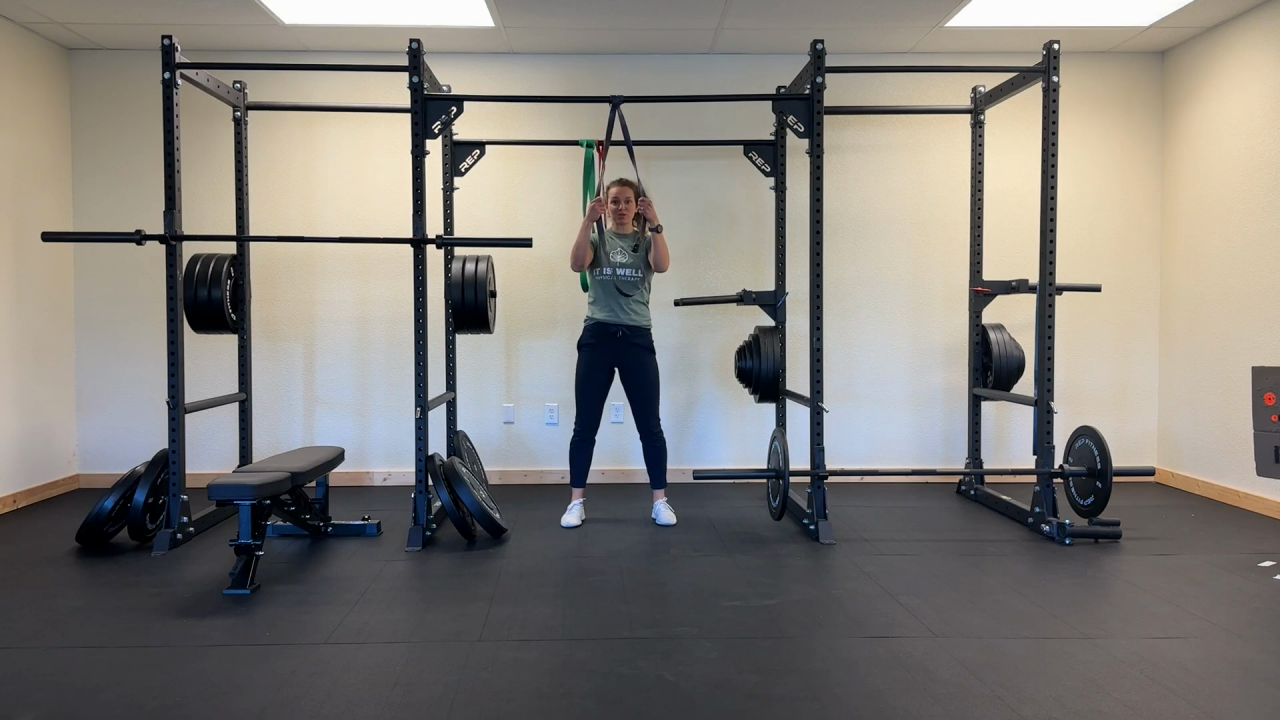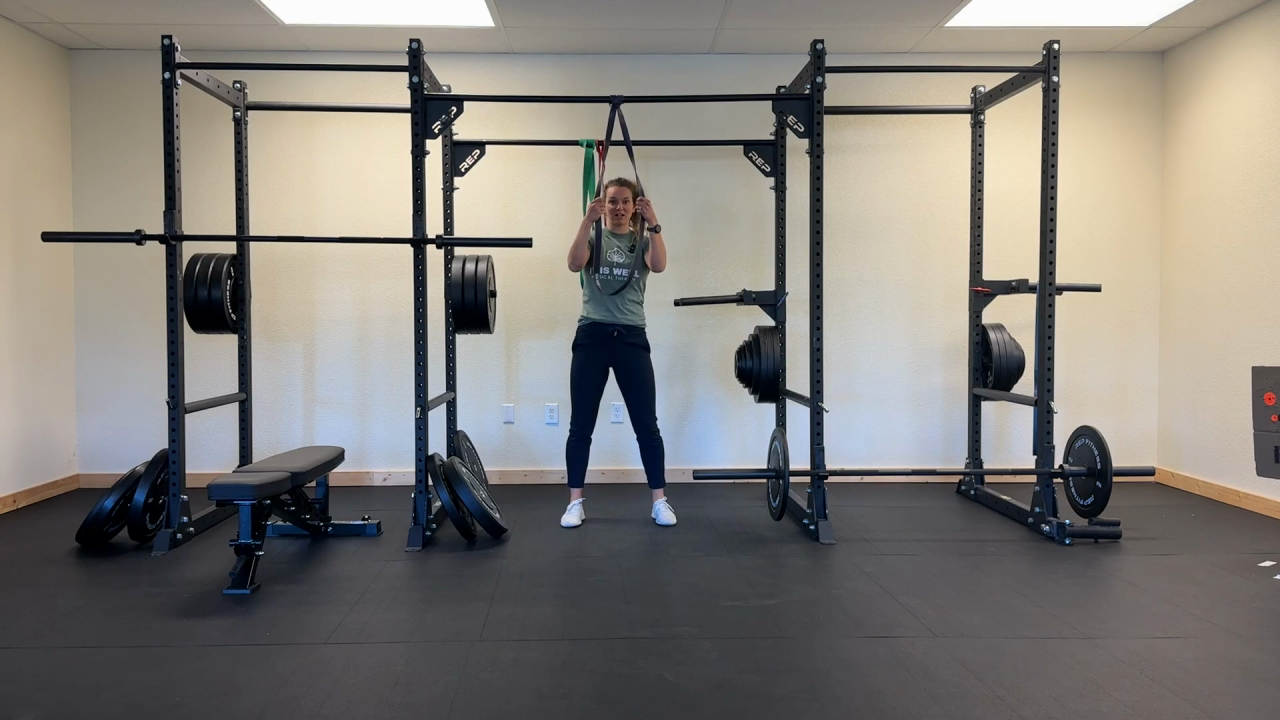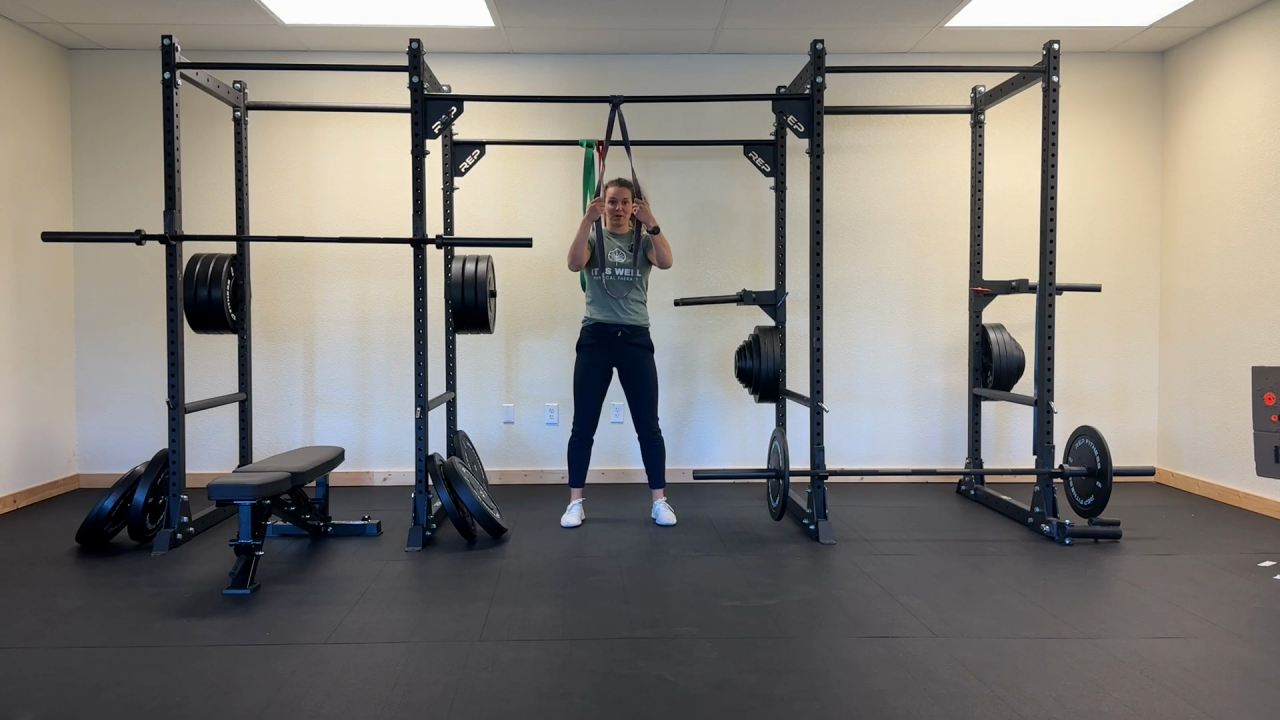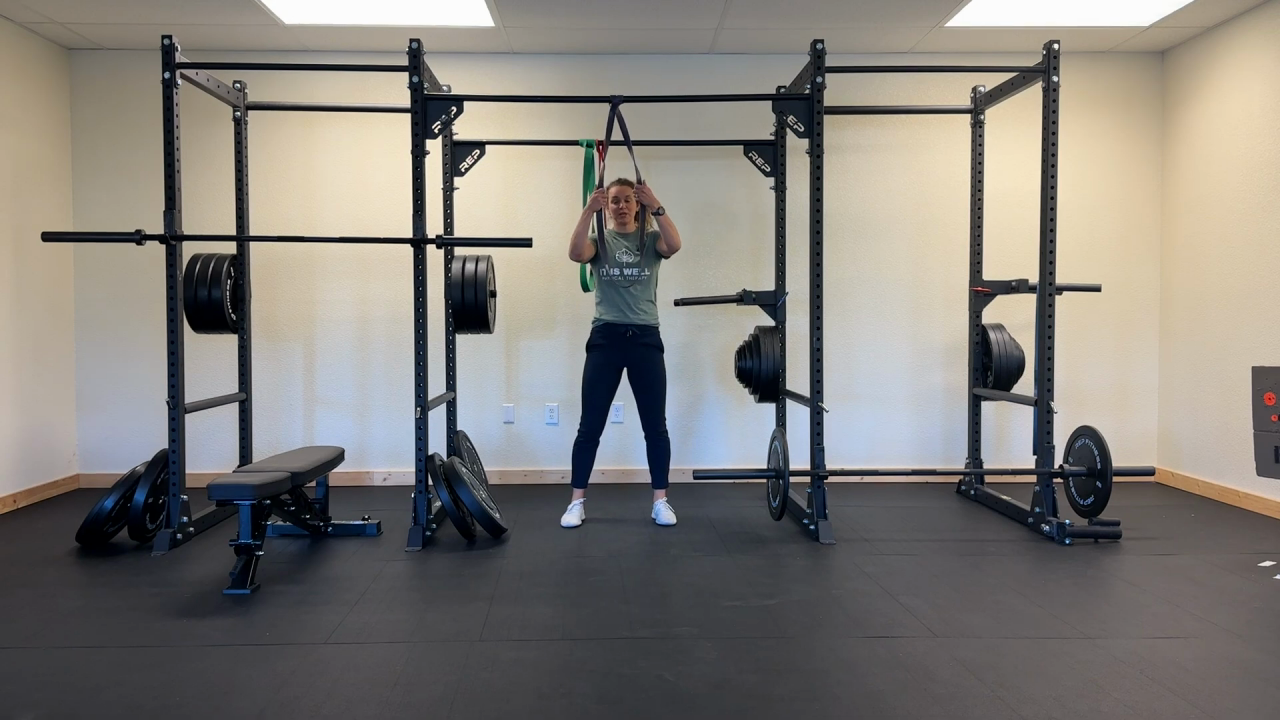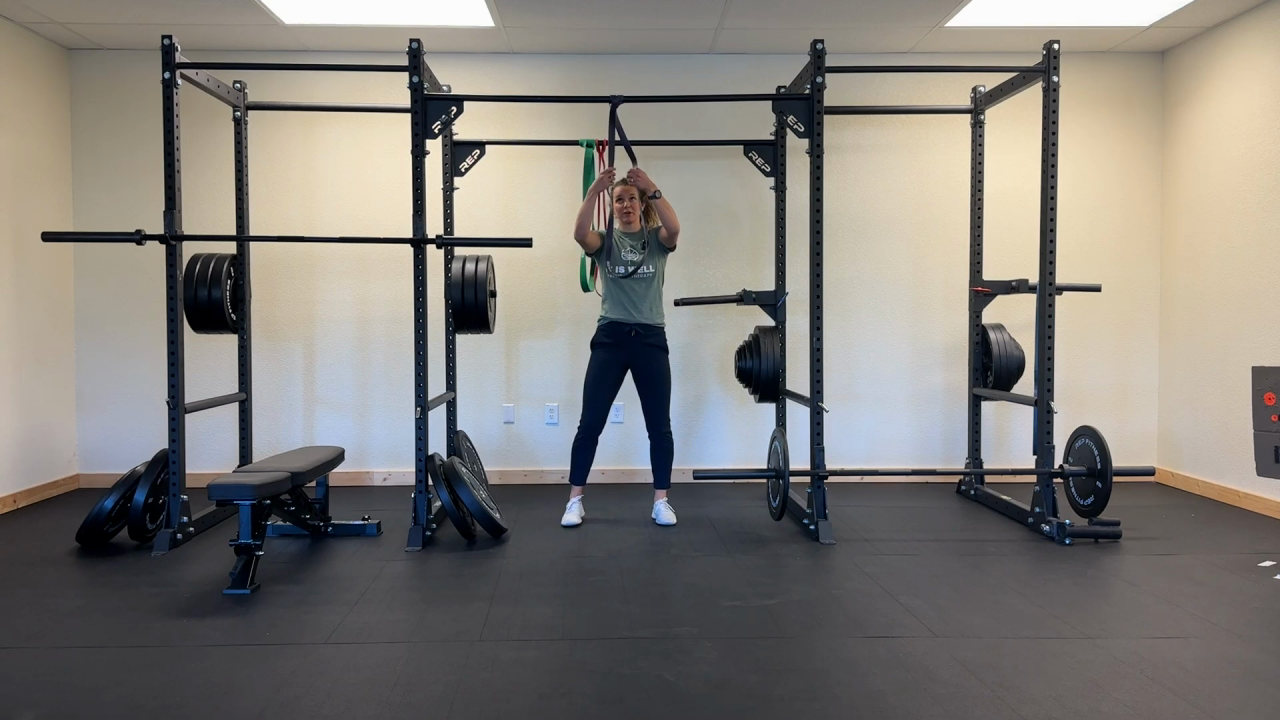
dt=0.2s
person 1, frame 1
left shoulder: (646, 240)
right shoulder: (597, 240)
left elbow: (662, 266)
right elbow: (577, 265)
left wrist: (655, 223)
right wrist: (588, 220)
left hip: (637, 339)
right hip: (597, 338)
left knee: (650, 426)
right knee: (585, 425)
left ankle: (660, 501)
right ankle: (576, 502)
person 1, frame 2
left shoulder: (642, 241)
right shoulder: (593, 238)
left elbow: (659, 266)
right elbow: (574, 264)
left wrist: (653, 223)
right wrist: (588, 221)
left hip: (632, 338)
right hip: (592, 337)
left knee: (646, 424)
right knee: (581, 425)
left ankle: (659, 501)
right ankle: (575, 502)
person 1, frame 3
left shoulder: (643, 240)
right shoulder: (593, 239)
left elbow: (666, 262)
right elbow: (574, 264)
left wrist: (651, 223)
right wrist: (588, 220)
left hip: (635, 338)
right hip: (595, 338)
left knee: (648, 425)
right knee: (583, 425)
left ankle: (659, 501)
right ankle: (576, 502)
person 1, frame 4
left shoulder: (650, 238)
right shoulder: (599, 240)
left elbow: (675, 245)
right elbow: (575, 254)
left wrist: (656, 207)
right wrist: (589, 211)
left hip: (645, 339)
right hip: (605, 338)
left knee: (655, 426)
right knee: (590, 425)
left ankle: (660, 501)
right ankle: (577, 502)
person 1, frame 5
left shoulder: (657, 239)
right shoulder: (605, 241)
left elbow: (675, 228)
right elbow: (580, 235)
left wrist: (653, 189)
right wrist: (593, 192)
left hip: (650, 339)
right hip: (610, 338)
left knee: (659, 425)
right knee: (590, 422)
left ankle: (661, 501)
right ankle: (575, 500)
